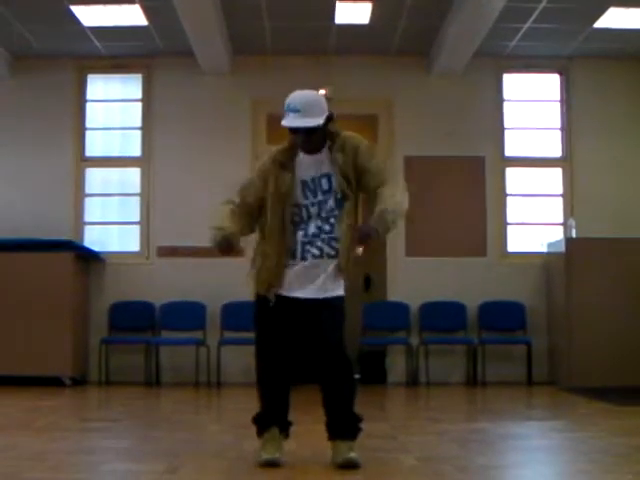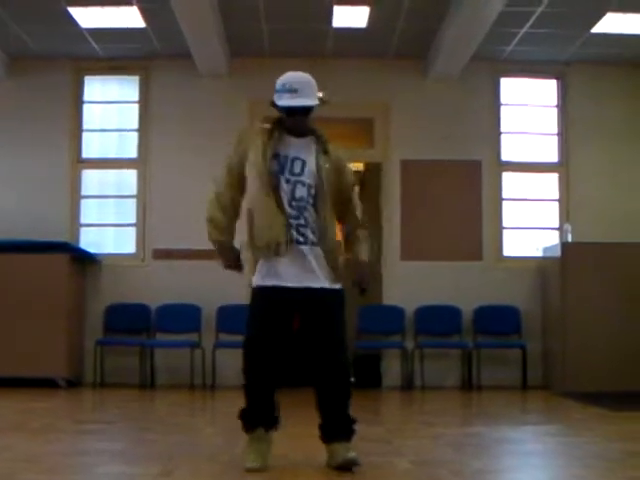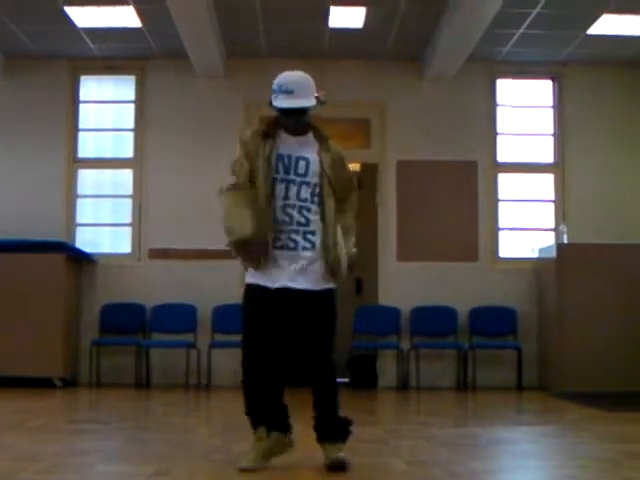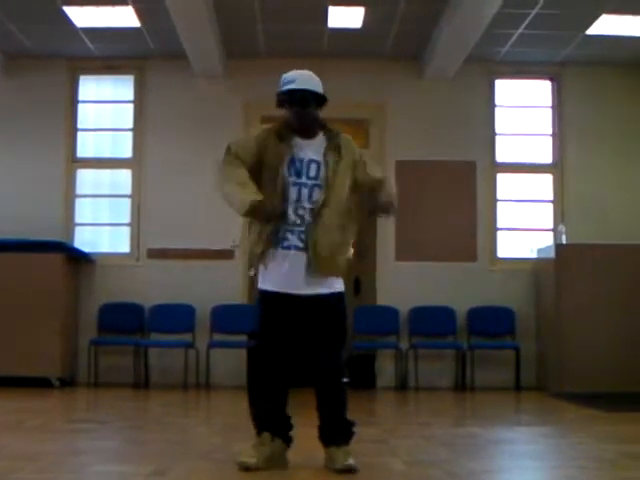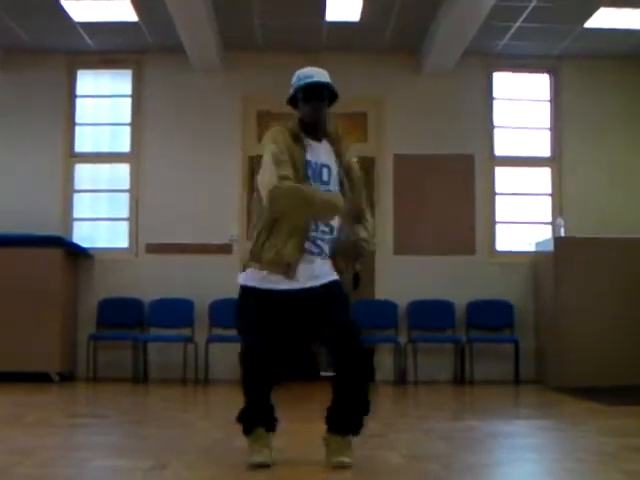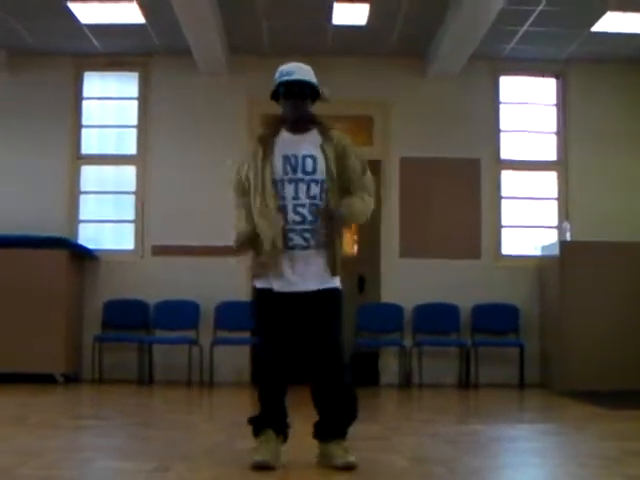
dt=0.5s
person 1, frame 1
left shoulder: (352, 151)
right shoulder: (275, 165)
left elbow: (390, 187)
right elbow: (243, 205)
left wrist: (380, 219)
right wrist: (227, 231)
left hip: (328, 285)
right hip: (277, 285)
left knee: (334, 361)
right knee: (272, 364)
left ankle: (343, 439)
right ankle: (272, 435)
person 1, frame 2
left shoulder: (329, 160)
right shoulder: (254, 142)
left elbow: (350, 213)
right elbow: (227, 194)
left wrist: (359, 256)
right wrist: (222, 240)
left hip: (323, 276)
right hip: (272, 273)
left knee: (331, 361)
right knee: (259, 359)
left ankle: (337, 440)
right ankle: (259, 435)
person 1, frame 3
left shoulder: (329, 154)
right shoulder: (256, 143)
left elbow: (345, 202)
right elbow: (236, 189)
left wrist: (344, 249)
right wrist: (241, 231)
left hip: (316, 275)
right hip: (266, 272)
left knee: (321, 361)
right knee: (259, 359)
left ankle: (332, 441)
right ankle: (271, 432)
person 1, frame 4
left shoulder: (344, 149)
right shoulder: (266, 140)
left elbow: (378, 185)
right elbow: (231, 167)
left wrist: (379, 199)
right wrist: (254, 202)
left hip: (323, 280)
right hip: (274, 277)
left knee: (328, 367)
right knee: (265, 365)
left ankle: (336, 443)
right ankle: (269, 440)
person 1, frame 5
left shoulder: (342, 156)
right shoulder: (279, 141)
left elbow: (357, 211)
right elbow: (276, 190)
left wrist: (359, 240)
right wrist: (331, 204)
left hip: (321, 276)
right hip: (268, 275)
left knee: (350, 353)
right knee: (258, 363)
left ankle: (340, 435)
right ankle: (259, 436)
person 1, frame 6
left shoulder: (336, 144)
right shoulder: (262, 146)
left elbow: (364, 189)
right elbow: (246, 195)
left wrist: (346, 210)
right wrist: (246, 229)
left hip: (323, 275)
right hip: (272, 275)
left knee: (328, 360)
right knee: (271, 361)
left ankle: (332, 439)
right ankle: (269, 436)
